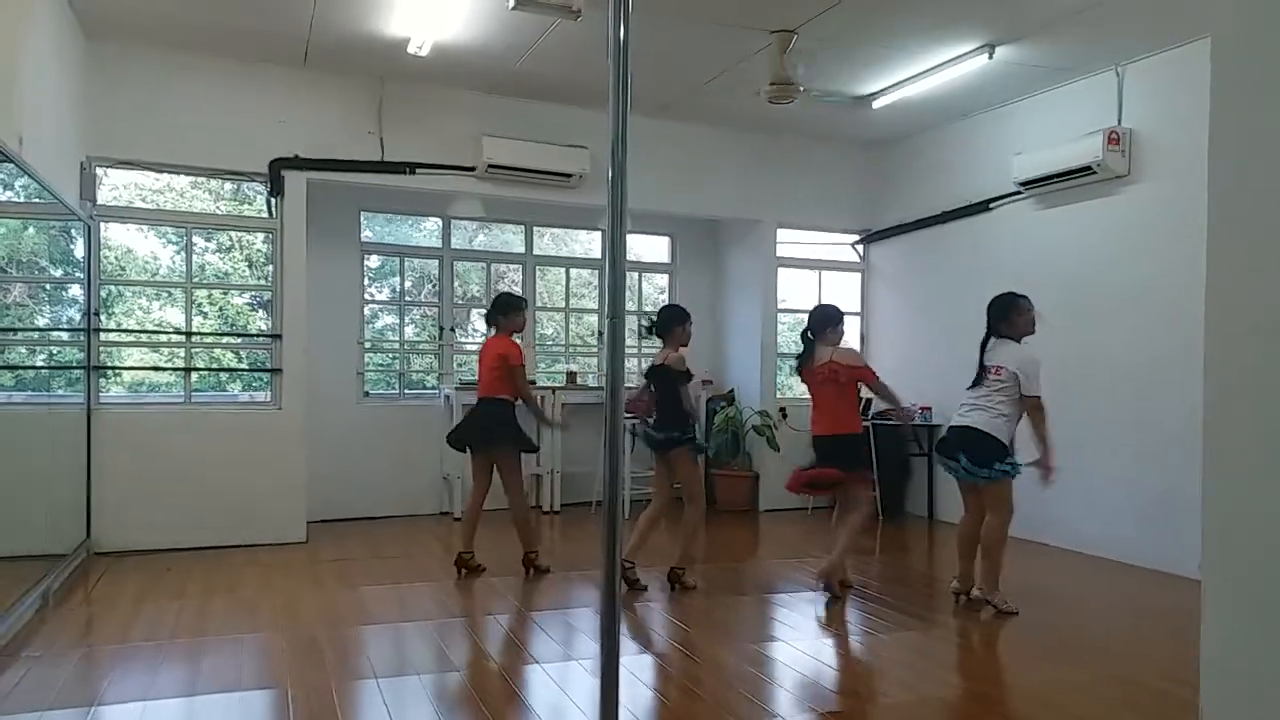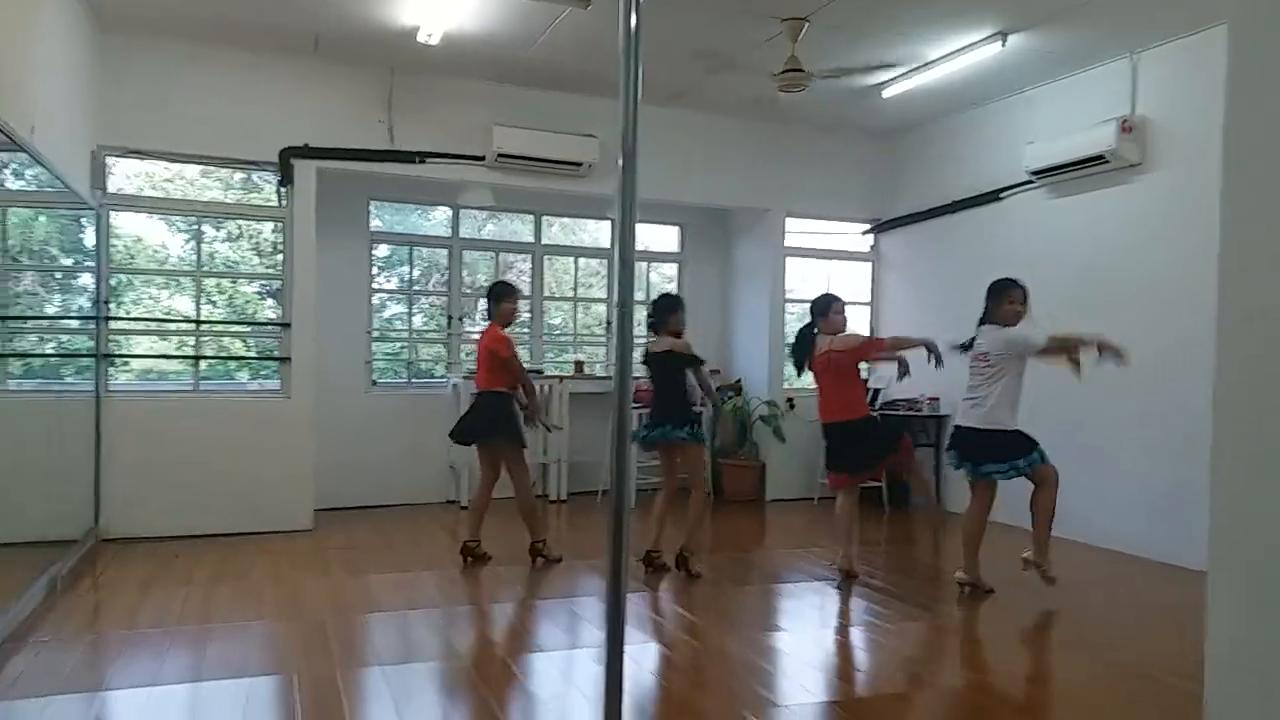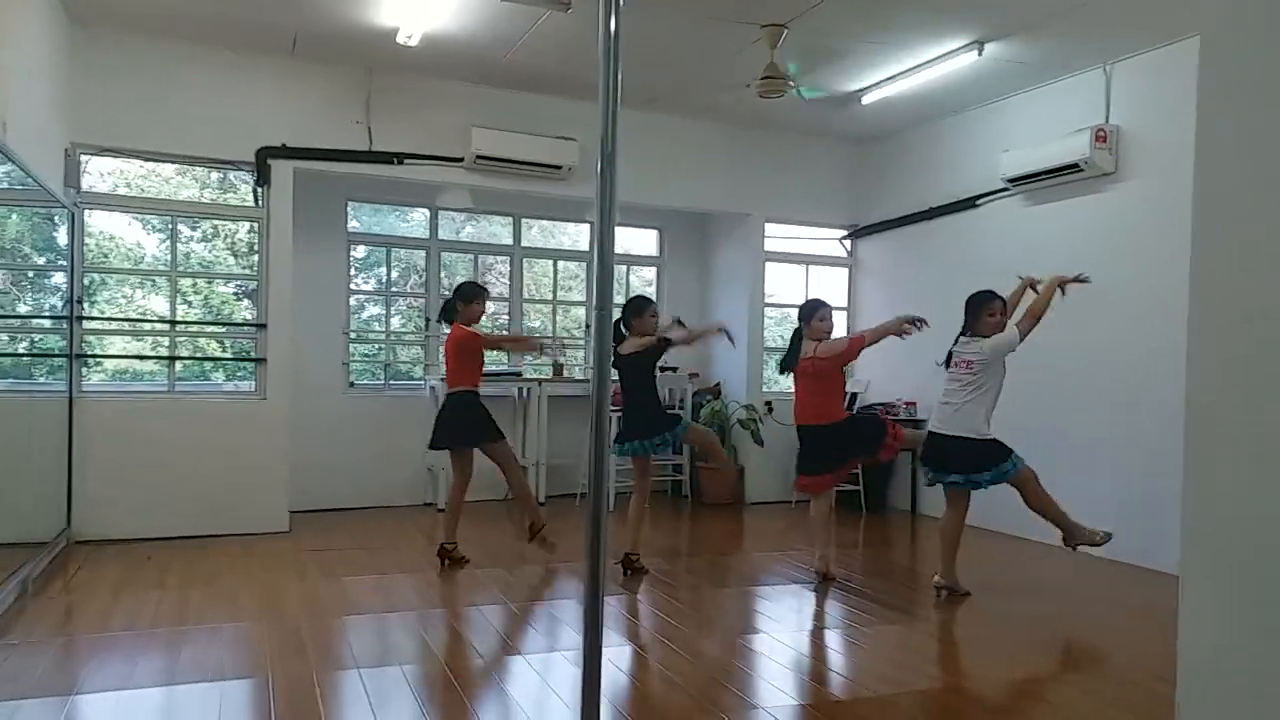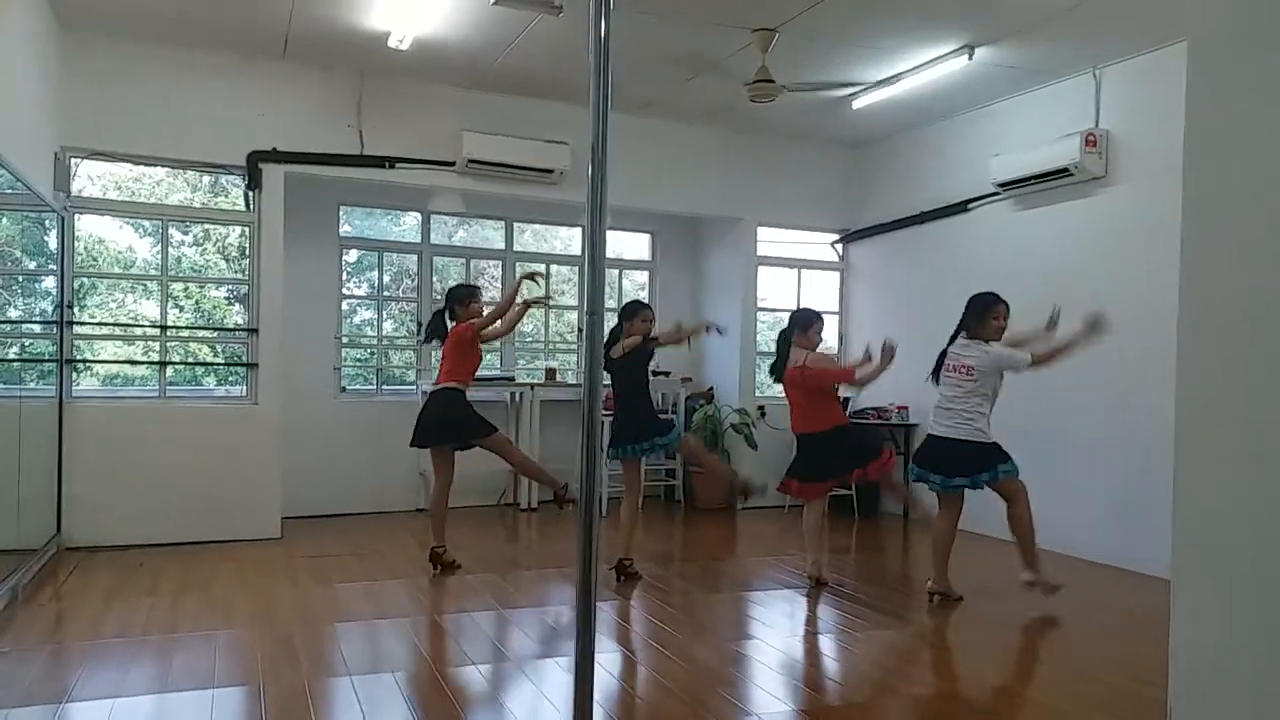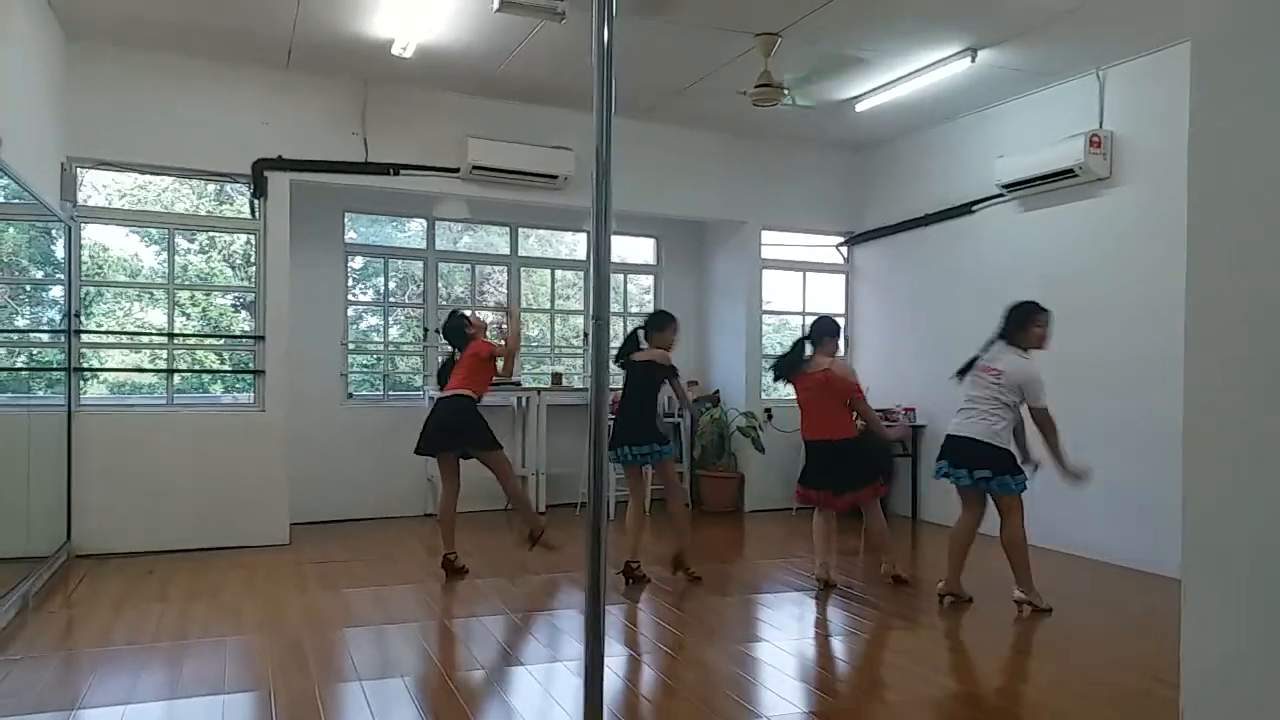
dt=0.2s
person 1, frame 1
left shoulder: (990, 352)
right shoulder: (1026, 358)
right elbow: (1033, 408)
right wrist: (1045, 452)
left hip: (959, 433)
right hip: (986, 439)
left knee: (974, 511)
right knee: (999, 512)
left ankle: (964, 581)
right ankle: (989, 587)
person 1, frame 2
left shoulder: (985, 338)
right shoulder: (1011, 338)
left elbow: (1043, 347)
right elbow: (1054, 342)
left wrist: (1067, 350)
right wrist: (1096, 341)
left hip: (967, 431)
right hip: (996, 432)
left knee: (981, 499)
right knee: (1047, 478)
left ankle: (969, 570)
right ankle: (1039, 552)
person 1, frame 3
left shoulder: (963, 343)
right shoulder: (991, 348)
left elbow: (1009, 313)
right elbow: (1030, 320)
left wrist: (1025, 285)
right wrist: (1054, 282)
left hip: (940, 438)
right hip: (970, 441)
left knee: (956, 505)
right knee: (1027, 480)
left ankle: (946, 575)
right ankle: (1074, 532)
person 1, frame 4
left shoulder: (958, 345)
right shoulder: (993, 355)
right elbow: (1040, 358)
left wrist: (1040, 333)
right wrist: (1081, 336)
left hip: (938, 442)
right hip: (971, 445)
left knee: (949, 508)
right knee: (1016, 495)
left ankle: (939, 580)
right ankle: (1032, 571)
person 1, frame 5
left shoulder: (994, 353)
right shoulder: (1026, 369)
right elbow: (1043, 420)
left wrist: (1024, 452)
right wrist: (1062, 463)
left hip: (957, 440)
right hip: (987, 446)
left knee: (972, 510)
right knee: (1012, 513)
left ankle: (951, 582)
right ankle: (1025, 589)
person 2, frame 1
left shoulder: (489, 345)
right shoulder: (511, 348)
right elbow: (524, 392)
right wrist: (543, 418)
left hip: (480, 416)
right hip: (499, 417)
left knee: (480, 489)
right knee: (515, 491)
left ankle: (465, 554)
right ankle: (531, 555)
person 2, frame 2
left shoulder: (489, 335)
right shoulder: (500, 338)
right elbow: (522, 378)
left wrist: (524, 406)
right wrist: (534, 408)
left hip: (484, 408)
right hip: (497, 409)
left knee: (488, 478)
right knee: (521, 479)
left ankle: (472, 543)
right ankle: (538, 543)
person 2, frame 3
left shoulder: (461, 335)
right shoulder: (464, 335)
left elbow: (503, 343)
right elbow: (505, 342)
left wrist: (533, 344)
right wrist: (539, 343)
left hip: (455, 409)
right hip: (465, 407)
left knee: (461, 478)
right knee: (510, 466)
left ankle: (449, 545)
right ankle: (536, 526)
person 2, frame 4
left shoulder: (469, 336)
right shoulder: (463, 332)
left elbow: (502, 329)
right elbow: (498, 313)
left wrist: (525, 305)
right wrist: (520, 280)
left hip: (438, 408)
right hip: (451, 405)
left knee: (442, 480)
right knee: (509, 450)
left ankle: (439, 549)
right ankle: (559, 490)
person 2, frame 5
left shoulder: (469, 356)
right shoulder: (480, 348)
left elbow: (505, 372)
right elbow: (509, 350)
left wrist: (512, 333)
right wrist: (514, 326)
left hip: (441, 417)
right hip: (460, 413)
left knee: (450, 487)
right knee: (505, 472)
left ankle: (450, 557)
right ankle: (536, 529)
person 3, frame 1
left shoulder: (808, 362)
right shoulder: (846, 356)
right elbow: (878, 387)
right wrist: (903, 409)
left hip: (823, 439)
right hip: (847, 438)
left knee: (845, 504)
right knee: (862, 503)
left ankle: (838, 571)
right ankle: (832, 567)
person 3, frame 2
left shoulder: (813, 350)
right shoulder: (845, 343)
right elbow: (888, 344)
left wrist: (895, 358)
right wrist: (926, 342)
left hip: (833, 427)
right hip: (857, 424)
left knee: (846, 491)
right knee: (904, 453)
left ankle: (846, 558)
right ankle: (935, 509)
person 3, frame 3
left shoulder: (800, 353)
right shoulder: (829, 350)
left elbow: (860, 338)
right elbow: (869, 336)
left wrist: (894, 326)
right wrist: (905, 320)
left hip: (810, 432)
right hip: (835, 428)
left knee: (821, 496)
right knee: (892, 436)
left ankle: (822, 561)
person 3, frame 4
left shoulder: (785, 363)
right shoulder: (817, 361)
right elbow: (858, 379)
left wrist: (861, 363)
right wrist: (883, 363)
left hip: (807, 439)
right hip: (834, 434)
left knee: (815, 502)
right knee: (881, 463)
left ankle: (814, 566)
person 3, frame 5
left shoulder: (797, 369)
right shoulder: (840, 368)
right elbow: (863, 410)
right wrist: (886, 434)
left hip: (814, 446)
right hip: (843, 445)
left knee: (824, 507)
right knee: (870, 503)
left ankle: (823, 568)
right ankle: (889, 564)
person 4, frame 1
left shoulder: (655, 362)
right shoulder: (678, 359)
left elbow: (643, 396)
right elbow: (688, 406)
right wrist: (693, 414)
left hip: (660, 433)
right hip: (678, 433)
left knee: (660, 502)
right knee: (695, 503)
left ankle: (628, 560)
right ankle: (679, 570)
person 4, frame 2
left shoulder: (650, 349)
right shoulder: (681, 346)
right elbow: (703, 383)
right wrist: (720, 406)
left hip: (658, 422)
right hip: (681, 422)
left knee: (668, 487)
right knee: (698, 488)
left ankle: (653, 552)
right ankle: (686, 554)
person 4, frame 3
left shoulder: (620, 350)
right shoulder: (648, 344)
right elbow: (687, 338)
left wrist: (671, 328)
right wrist: (715, 328)
left hip: (632, 428)
right hip: (656, 423)
left knee: (641, 489)
right knee: (708, 439)
left ankle: (631, 555)
person 4, frame 4
left shoulder: (612, 352)
right shoulder: (635, 345)
right elbow: (675, 337)
right wrist: (702, 326)
left hip: (623, 432)
right hip: (647, 426)
left knee: (631, 494)
right knee: (699, 452)
left ankle: (625, 562)
right ankle: (739, 485)
person 4, frame 5
left shoulder: (632, 356)
right shoulder: (661, 357)
right elbow: (681, 394)
right wrist: (692, 413)
left hip: (623, 435)
right hip: (646, 433)
left knee: (636, 497)
right knee: (675, 493)
left ankle: (632, 564)
right ankle: (682, 555)
